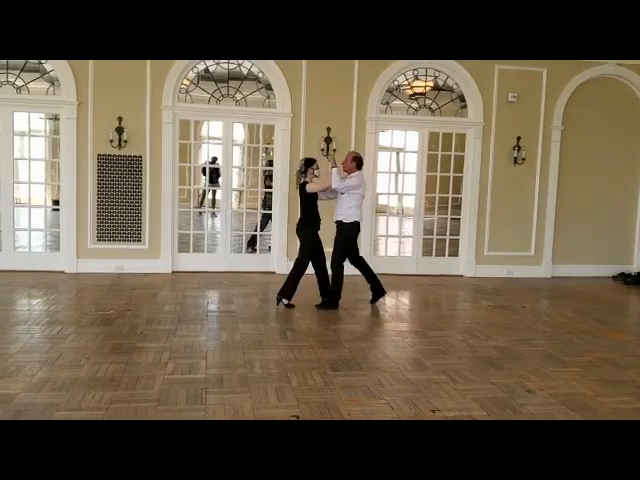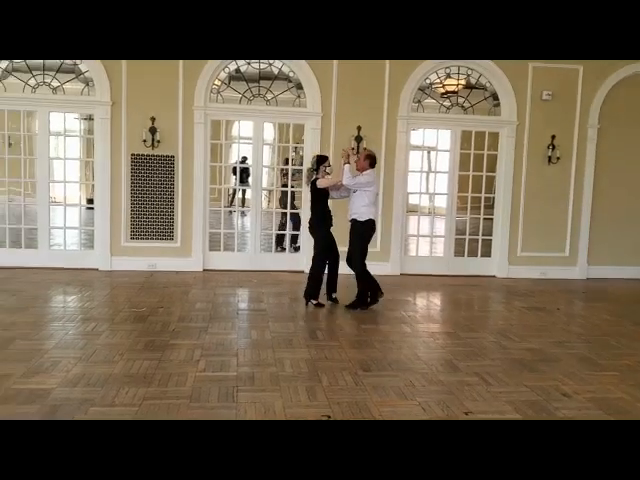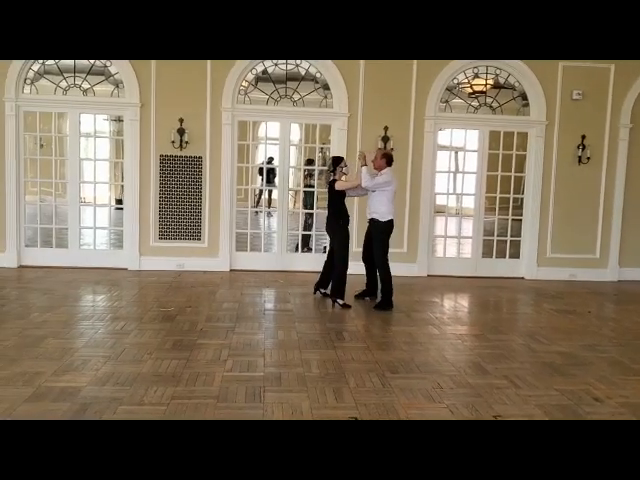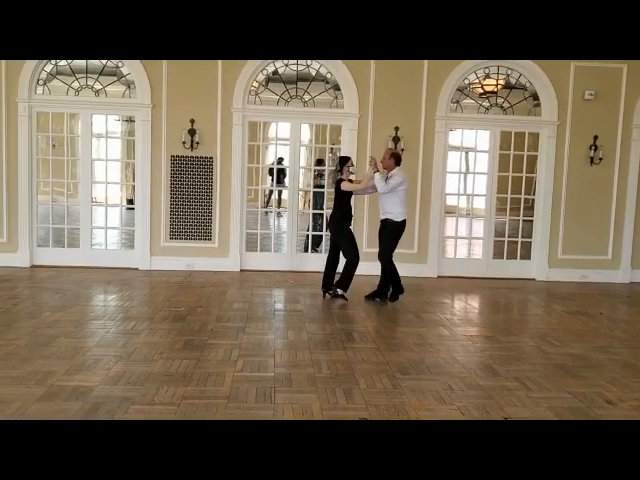
dt=0.4s
person 1, frame 1
left shoulder: (357, 180)
right shoulder: (348, 179)
left elbow: (336, 185)
right elbow: (334, 190)
left wrist: (333, 166)
left hip: (348, 226)
right hip: (346, 225)
left knee: (337, 262)
right knee: (356, 259)
left ankle: (333, 300)
right ankle: (377, 289)
person 1, frame 2
left shoulder: (369, 178)
right shoulder: (361, 178)
left elbow: (347, 182)
right elbow: (346, 189)
left wrist: (346, 162)
left hip: (364, 224)
right hip: (359, 224)
left knee: (357, 262)
right knee: (352, 260)
left ankle: (362, 300)
right ankle: (374, 290)
person 1, frame 3
left shoulder: (387, 177)
right shoulder: (378, 177)
left elbow: (366, 184)
right elbow: (363, 188)
left wrist: (363, 164)
left hip: (383, 224)
right hip: (375, 222)
left knee: (380, 261)
right knee: (368, 257)
left ankle: (387, 300)
right ankle: (371, 290)
person 1, frame 4
left shoulder: (399, 177)
right shoulder: (385, 176)
left elbow: (383, 189)
left wrist: (375, 170)
left hip: (395, 222)
right hip: (386, 221)
left knee: (385, 256)
right knee: (384, 256)
left ankle: (397, 287)
right ankle: (382, 290)
person 2, frame 1
left shoulder: (310, 186)
right shoulder: (305, 186)
left elbow: (326, 192)
right elbow: (327, 186)
left hip: (310, 228)
right hip: (306, 229)
left knee: (320, 262)
right knee: (302, 263)
left ankle: (326, 295)
right ankle: (283, 295)
person 2, frame 2
left shoulder: (324, 183)
right shoulder: (317, 182)
left elbow: (338, 190)
right elbow: (338, 181)
left hip: (322, 225)
right hip: (318, 225)
left knee: (334, 257)
right knee: (320, 260)
left ankle: (331, 292)
right ankle: (311, 296)
person 2, frame 3
left shoulder: (340, 183)
right shoulder: (335, 183)
left elbow: (355, 185)
right elbow: (356, 183)
left hip: (338, 224)
right hip: (337, 224)
left knee: (333, 258)
right knee: (341, 260)
left ankle: (321, 286)
right ankle: (337, 297)
person 2, frame 4
left shoulder: (348, 182)
right shoulder: (341, 183)
left elbow: (362, 185)
right elbow: (361, 187)
right wrist: (371, 171)
left hip: (338, 223)
right hip: (339, 224)
left knee: (333, 255)
right knee: (353, 256)
left ankle: (328, 288)
right ankle: (340, 287)
